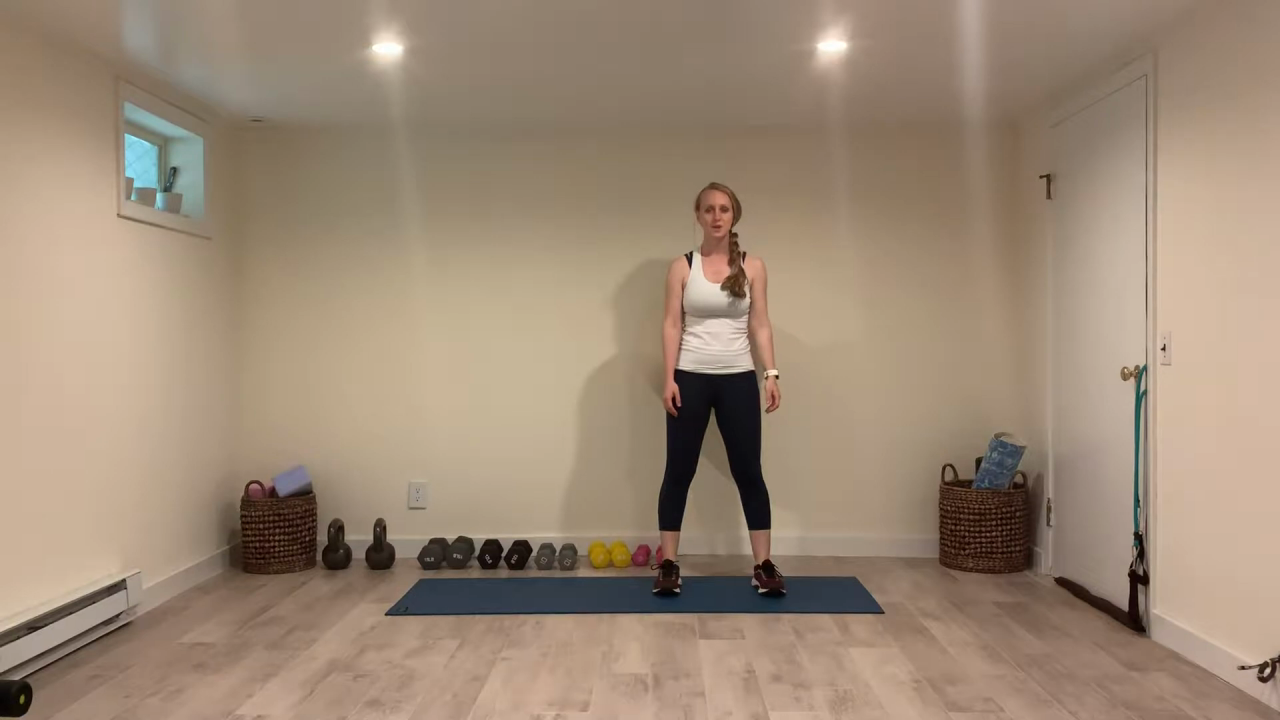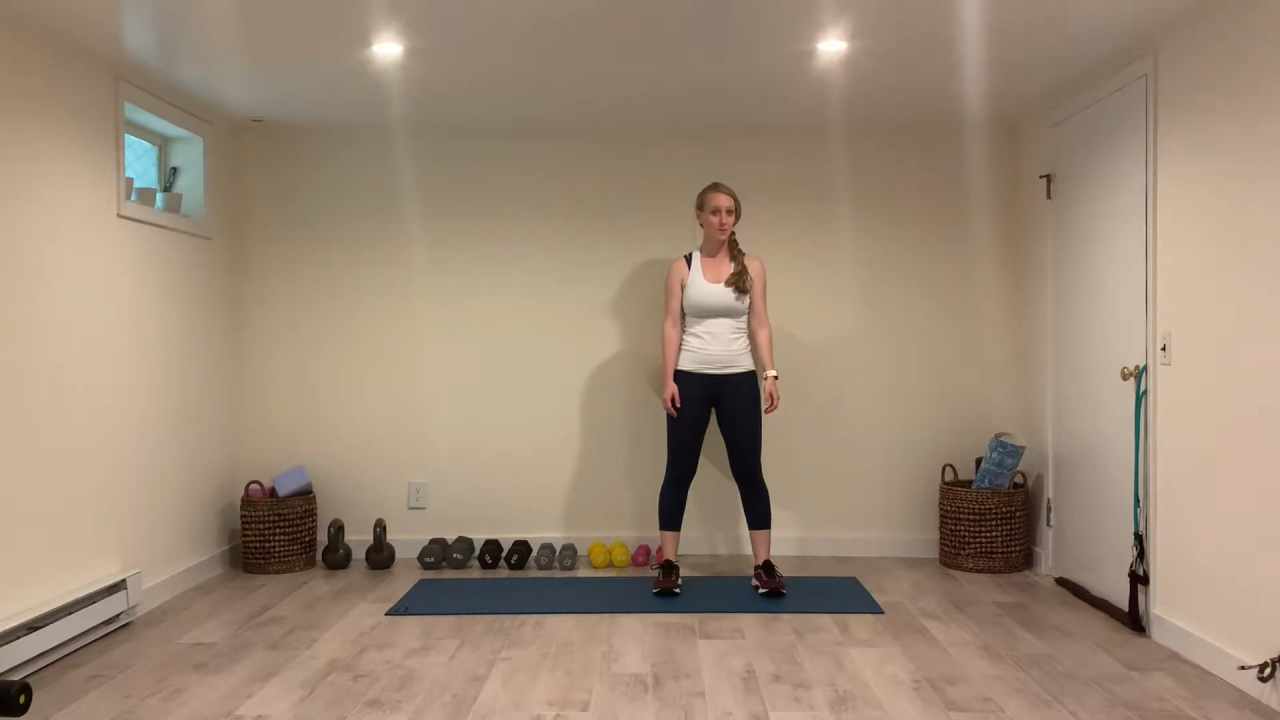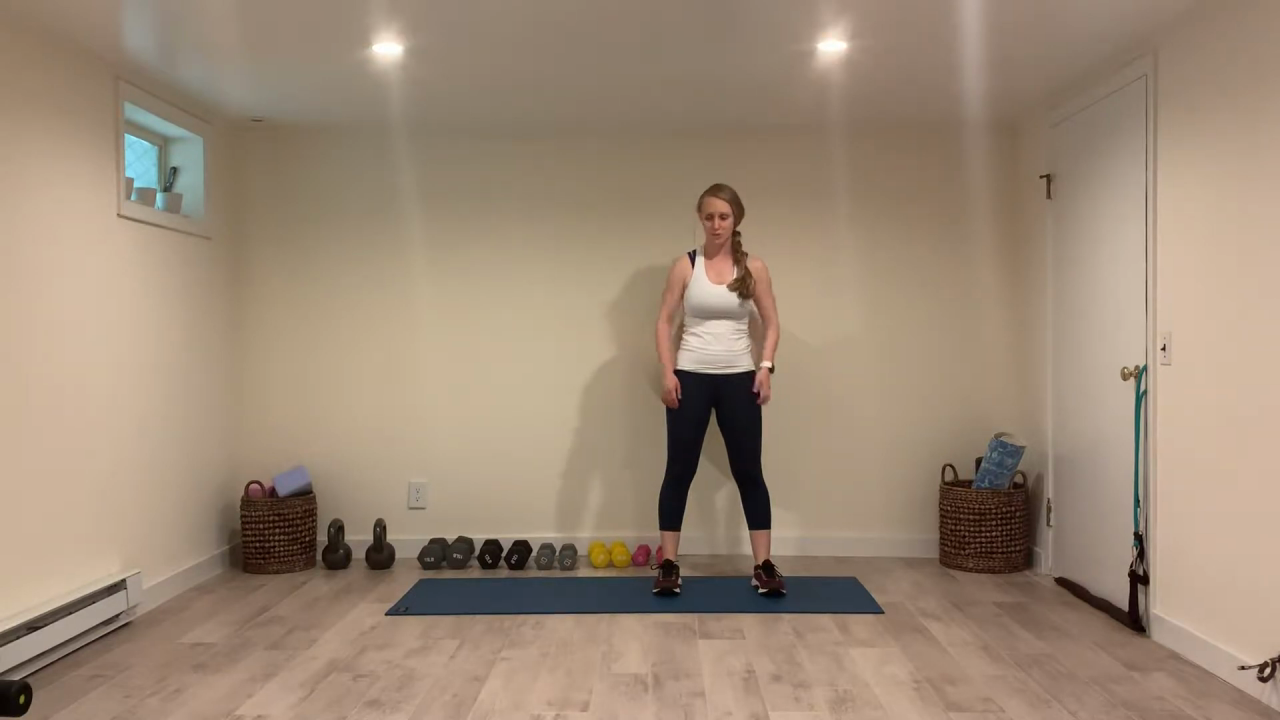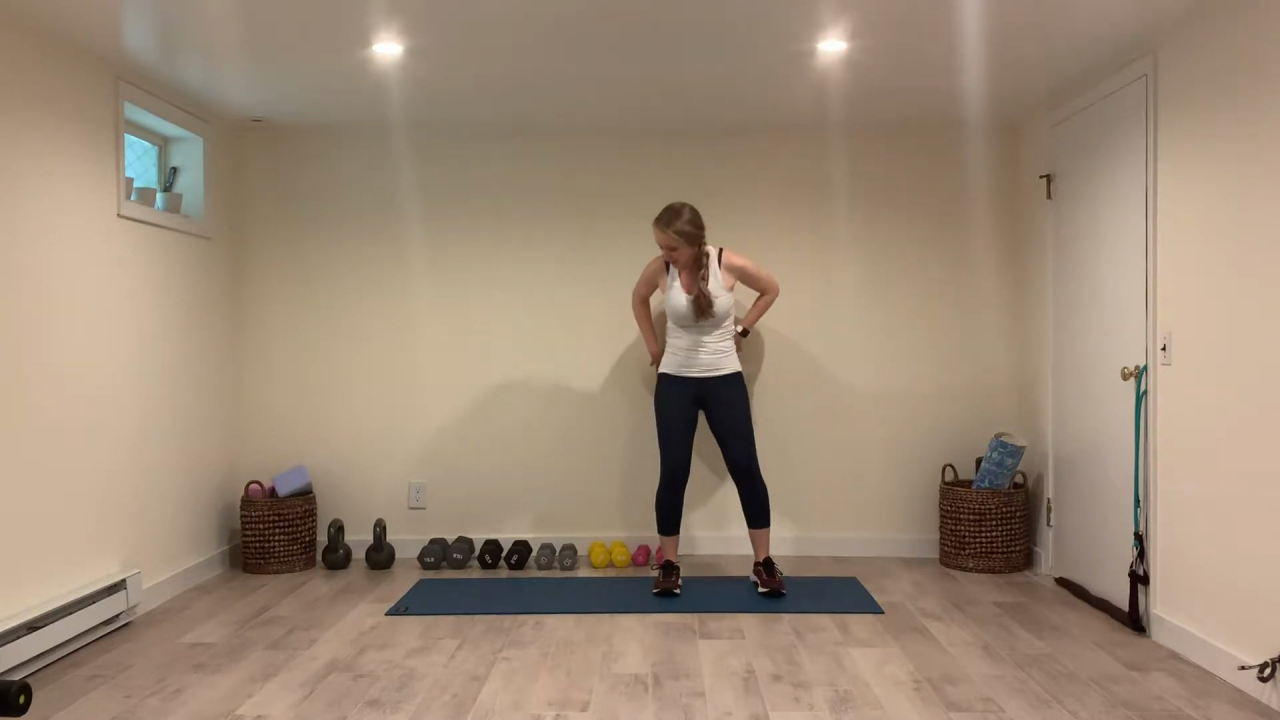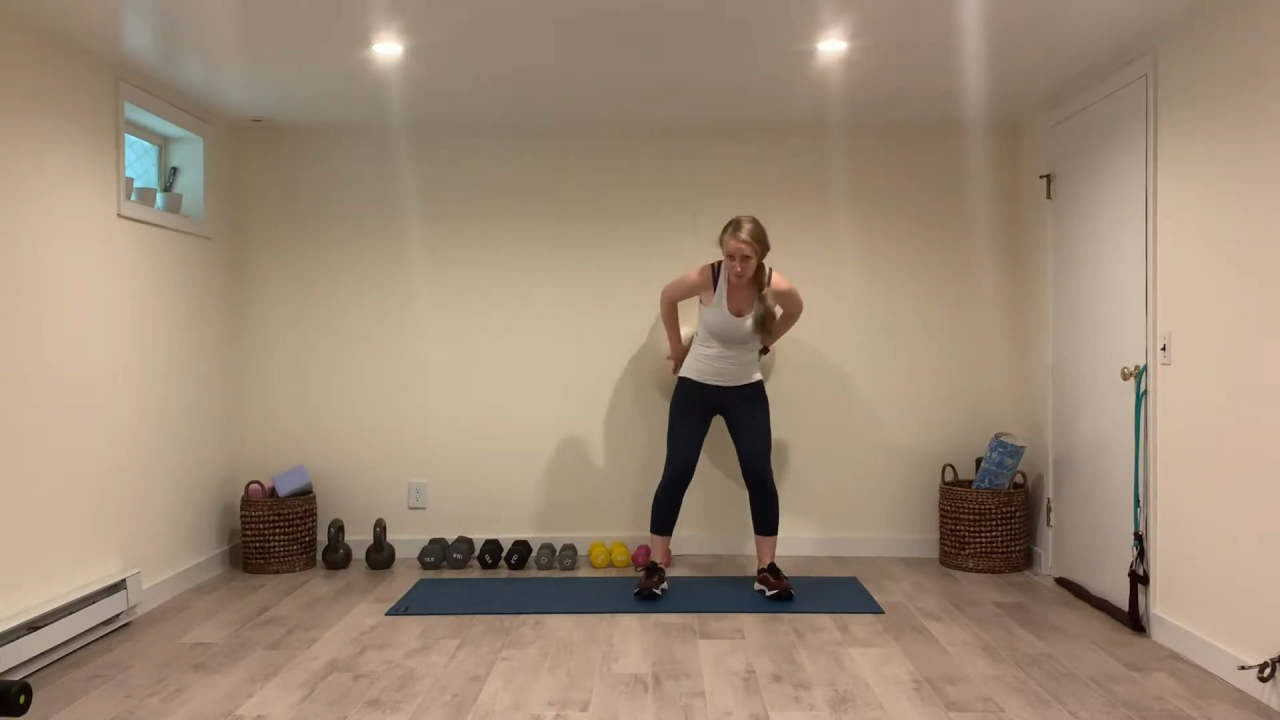
dt=1s
person 1, frame 1
left shoulder: (752, 266)
right shoulder: (682, 267)
left elbow: (760, 325)
right elbow: (672, 325)
left wrist: (771, 374)
right wrist: (669, 379)
left hip: (738, 379)
right hip: (691, 378)
left knee: (749, 472)
right knee: (679, 471)
left ankle: (764, 566)
right ankle: (668, 565)
person 1, frame 2
left shoulder: (751, 266)
right shoulder: (682, 268)
left elbow: (760, 324)
right elbow: (672, 326)
left wrist: (770, 374)
right wrist: (669, 380)
left hip: (738, 379)
right hip: (692, 378)
left knee: (749, 472)
right knee: (679, 471)
left ankle: (763, 566)
right ankle: (668, 564)
person 1, frame 3
left shoulder: (754, 267)
right shoulder: (685, 265)
left elbow: (770, 323)
right elbow: (664, 322)
left wrist: (765, 368)
right wrist: (667, 372)
left hip: (739, 379)
right hip: (691, 378)
left knee: (749, 472)
right knee: (679, 471)
left ankle: (763, 565)
right ankle: (668, 564)
person 1, frame 4
left shoulder: (730, 264)
right shoulder: (658, 269)
left elbow: (770, 289)
right elbow: (638, 300)
left wrist: (740, 331)
right wrist: (653, 346)
left hip: (725, 379)
right hip: (675, 382)
left knee: (746, 469)
right knee: (673, 473)
left ankle: (763, 564)
right ankle: (669, 565)
person 1, frame 5
left shoulder: (778, 287)
right shoulder: (704, 278)
left elbow: (794, 313)
right elbow: (667, 298)
left wrist: (763, 345)
right wrist: (677, 346)
left hip: (747, 390)
right hip: (696, 385)
left knee: (760, 475)
right knee: (676, 473)
left ankle: (767, 569)
right ankle: (654, 567)
